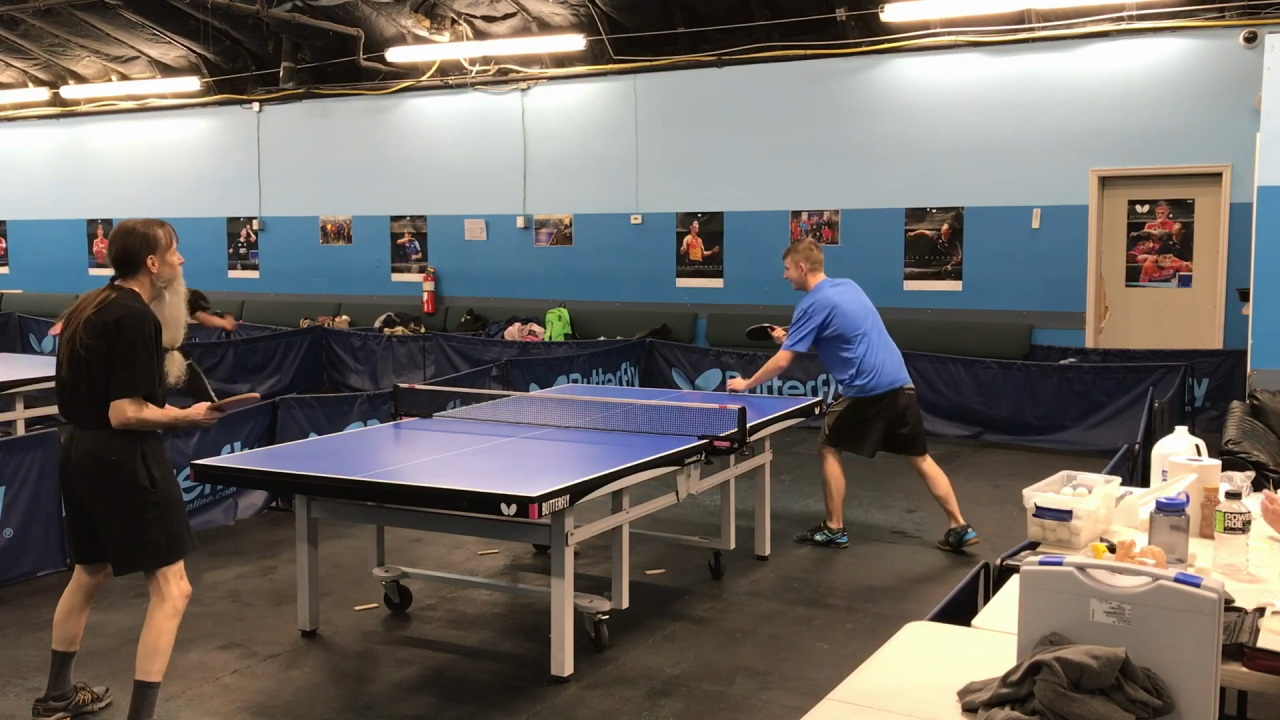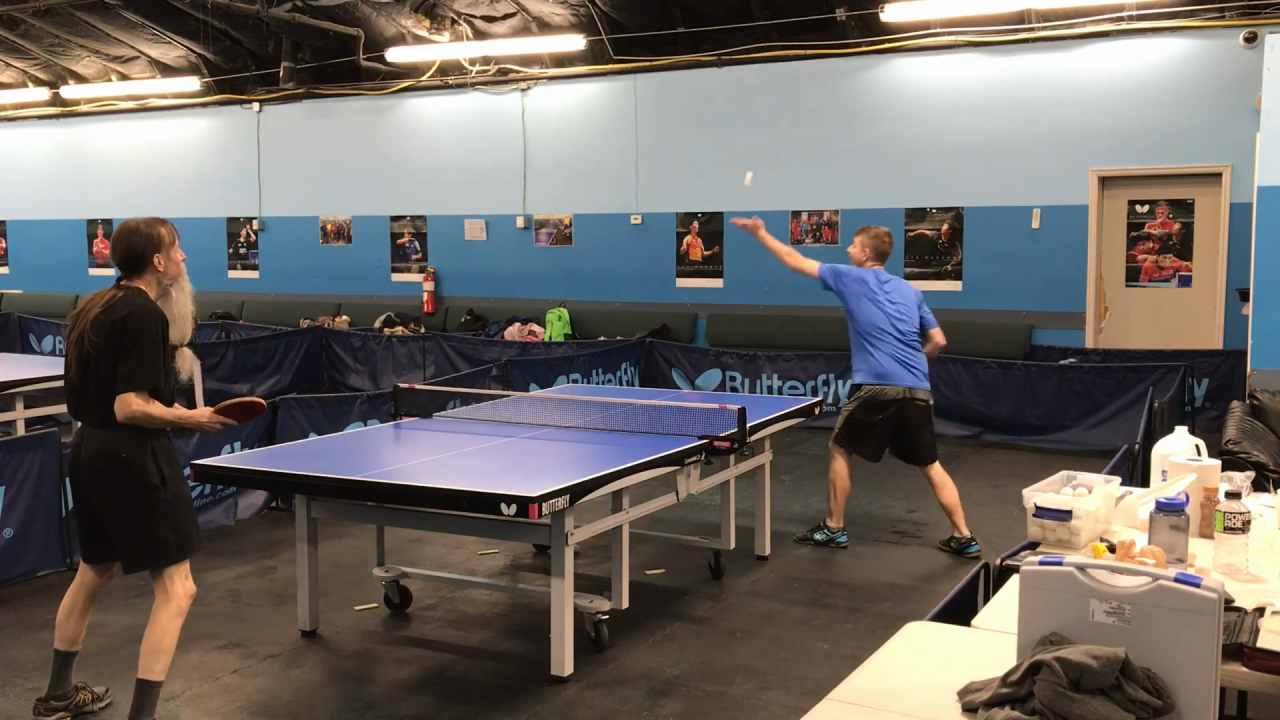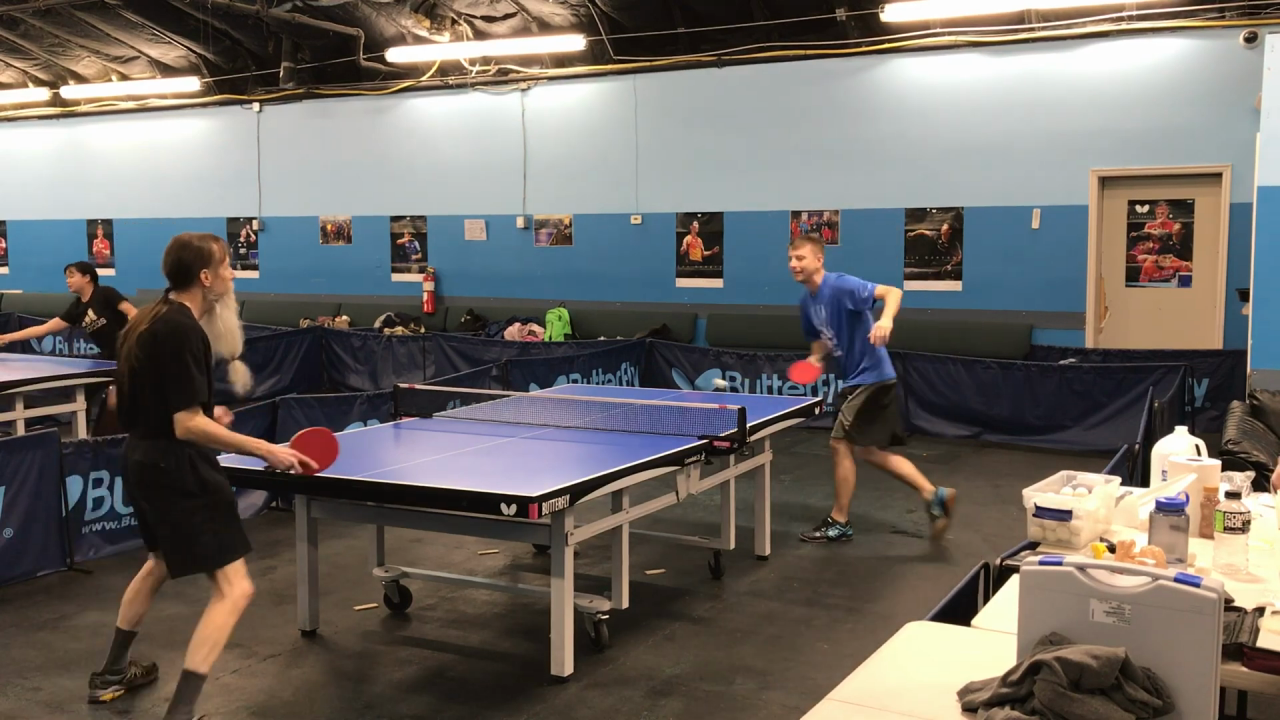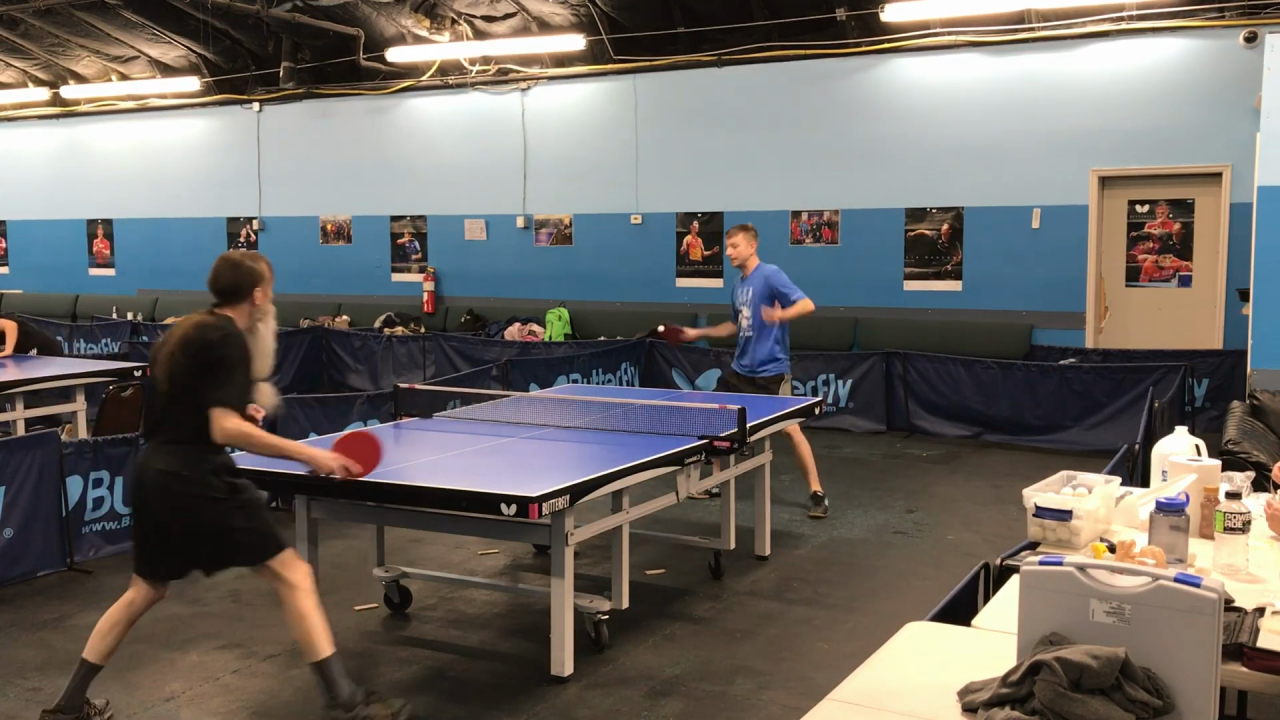
dt=1s
person 1, frame 1
left shoulder: (88, 308)
right shoulder: (135, 318)
right elbow: (126, 414)
left wrist: (159, 411)
right wrist: (185, 416)
left hip: (82, 452)
right hip: (122, 460)
left knee: (90, 571)
right knee: (171, 590)
person 1, frame 2
left shoulder: (95, 308)
right shoulder: (143, 316)
right elbow: (131, 409)
left wrist: (169, 410)
right wrist: (191, 418)
left hip: (91, 451)
right hip: (131, 458)
left knee: (94, 571)
right knee: (176, 589)
person 1, frame 3
left shoulder: (153, 319)
right shoulder: (183, 332)
right elbow: (188, 427)
left wrist: (207, 408)
right wrist: (266, 451)
left hip: (145, 460)
right hip: (176, 468)
left knee: (164, 560)
right knee: (232, 588)
left ankle: (111, 671)
person 1, frame 4
left shoulder: (183, 331)
right shoulder: (230, 341)
right elbow: (225, 430)
right wrist: (312, 454)
left hip: (153, 474)
right hip: (199, 480)
left knee: (145, 590)
right knee: (293, 576)
person 2, frame 1
left shoulder: (812, 304)
right shoulder: (849, 287)
left elbow: (782, 361)
left wrist: (747, 384)
right wrist: (792, 337)
left hip: (865, 388)
right hip: (899, 381)
left knee: (830, 450)
right knee: (920, 458)
left ankle: (834, 529)
right ankle: (960, 527)
person 2, frame 2
left shoulder: (851, 278)
right shoulder: (911, 291)
left elbow: (797, 261)
right elbow: (938, 341)
left wrist: (761, 235)
left hip: (876, 387)
right hip: (916, 390)
left knee: (839, 451)
right knee: (930, 466)
left ankle: (834, 528)
right ankle: (963, 537)
person 2, frame 3
left shoulder: (843, 286)
right shoulder: (808, 301)
left elbow: (891, 293)
right elbow: (820, 339)
left wrist: (885, 321)
right wrist: (815, 360)
left hip: (870, 379)
right hip: (860, 379)
left knee: (840, 444)
right knee: (875, 452)
left ankle: (839, 522)
right ankle: (935, 495)
person 2, frame 4
left shoulder: (769, 275)
right shoulder: (739, 283)
left elbow: (808, 305)
left wrist: (782, 316)
right wrist: (701, 332)
left hip: (772, 371)
right hip: (741, 369)
left knee: (789, 429)
left ankle: (817, 493)
right ankle: (715, 482)
